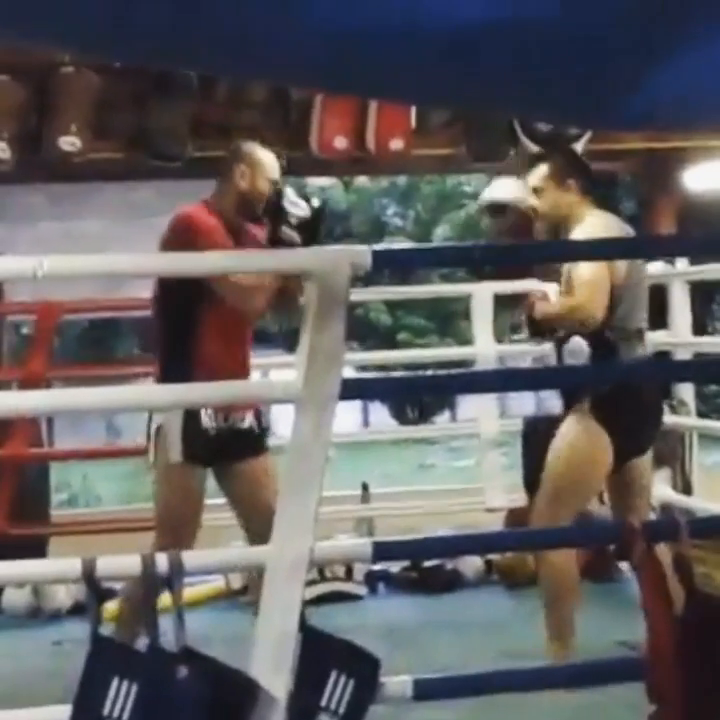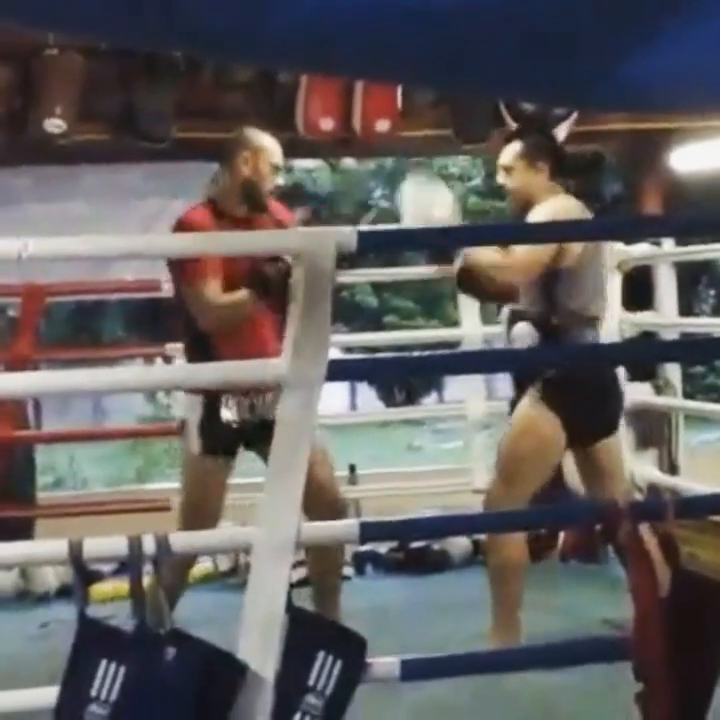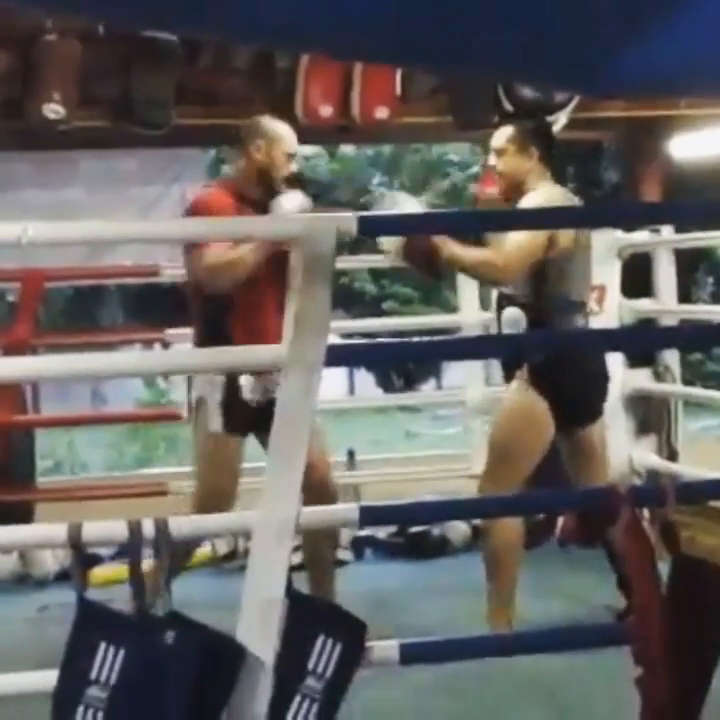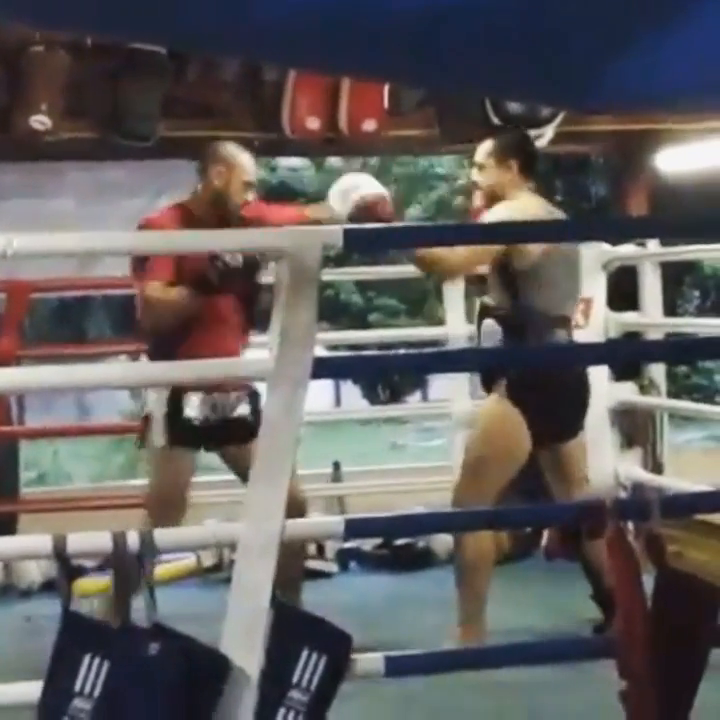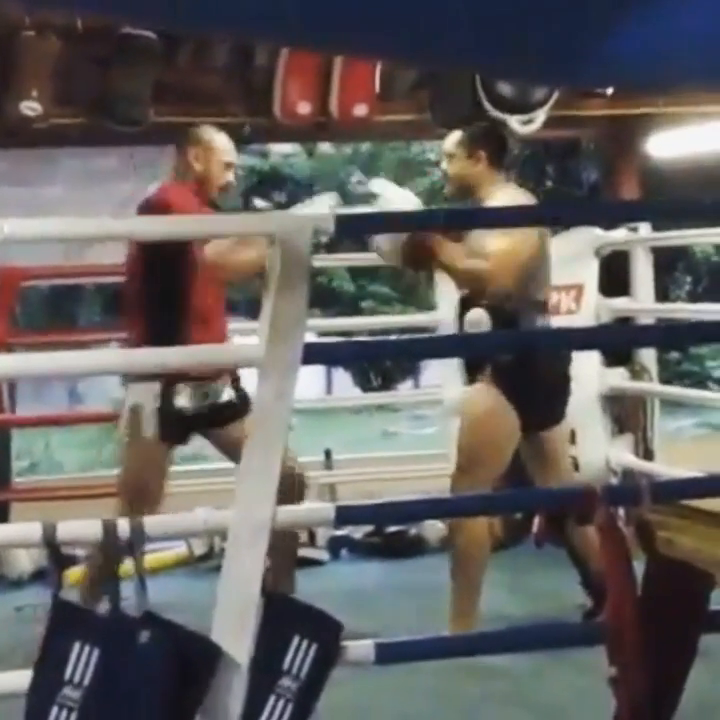
dt=1s
person 1, frame 1
left shoulder: (590, 234)
right shoulder: (609, 229)
left elbow: (589, 309)
right elbow: (587, 293)
left wrist: (543, 310)
left hip: (606, 396)
right hip: (634, 391)
left knee: (548, 524)
right knee: (638, 525)
left ankle: (559, 655)
person 1, frame 2
left shoulder: (553, 213)
right shoulder: (562, 217)
left elbow: (511, 272)
right elbow: (516, 286)
left wrist: (463, 253)
right wrist: (471, 266)
left hip: (560, 377)
right hip: (590, 375)
left knee: (503, 505)
right knee: (617, 507)
left ankle: (504, 640)
person 1, frame 3
left shoulder: (542, 202)
right shoulder: (558, 203)
left elbow: (502, 268)
right elbow: (520, 270)
left wrist: (438, 244)
left hip: (548, 362)
right hip: (578, 358)
left knee: (497, 491)
right knee: (598, 489)
left ankle: (499, 626)
person 1, frame 4
left shoulder: (515, 214)
right shoulder: (552, 219)
left elbow: (447, 264)
left hip: (528, 377)
right hip: (562, 371)
left knee: (471, 502)
right knee: (577, 502)
left ankle: (470, 637)
person 1, frame 5
left shoulder: (507, 207)
right shoulder: (488, 212)
left elbow: (490, 280)
right elbow: (473, 270)
left wrist: (435, 245)
right wrist: (431, 242)
left hip: (511, 363)
right hip: (540, 358)
left knee: (468, 492)
right knee: (561, 488)
left ankle: (463, 627)
right ankle: (610, 600)
person 2, frame 1
left shoulder: (250, 234)
right shoulder: (194, 224)
left elbow: (280, 297)
right elbow: (249, 297)
right wrist: (287, 243)
left hip: (237, 408)
right hip: (189, 408)
left knee: (272, 534)
right knee: (172, 547)
person 2, frame 2
left shoulder: (271, 216)
right shoulder: (195, 225)
right elbow: (208, 313)
right wrist: (264, 285)
left hip: (273, 393)
right hip: (216, 401)
left knee: (329, 506)
right knee: (194, 534)
person 2, frame 3
left shoulder: (273, 200)
right shoulder: (211, 204)
right elbow: (217, 275)
right wrist: (273, 233)
left hip: (275, 375)
right hip: (226, 378)
left knee: (321, 489)
right knee: (211, 510)
left ankle: (325, 606)
person 2, frame 4
left shoulder: (247, 221)
right shoulder: (161, 228)
left elbow: (318, 217)
right elbow: (151, 314)
right wrist: (206, 282)
left hip: (233, 393)
right hip: (180, 397)
left knee: (291, 507)
right knee: (160, 527)
person 2, frame 5
left shoulder: (198, 210)
right shoulder: (167, 204)
right elbow: (222, 268)
right wrist: (274, 243)
left hip: (213, 380)
right hip: (161, 384)
left knee: (287, 481)
right knee: (137, 519)
